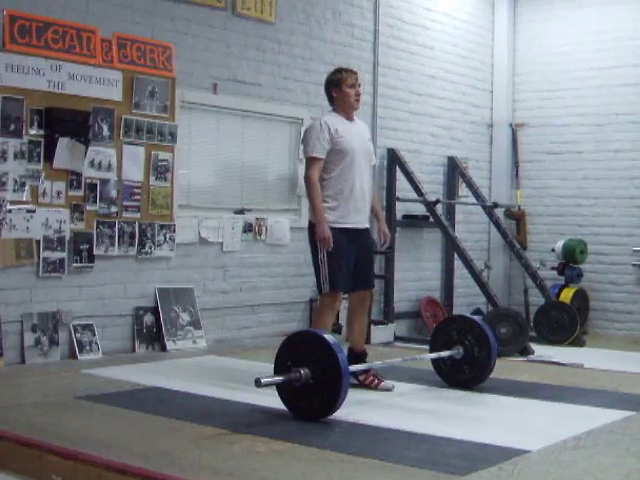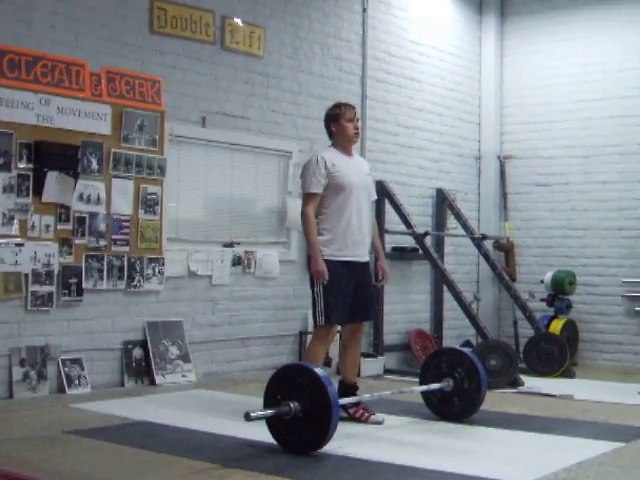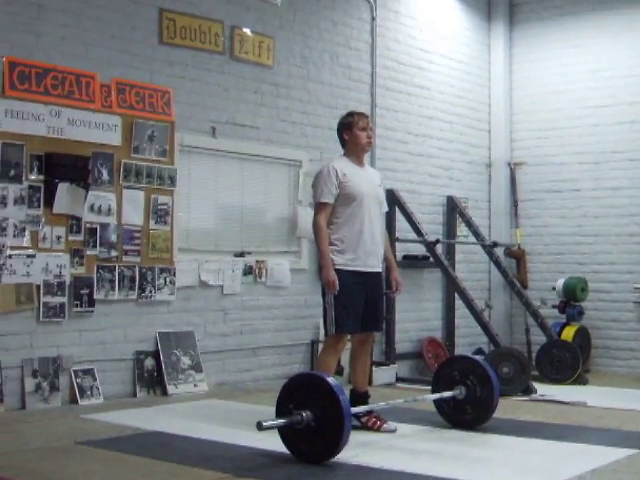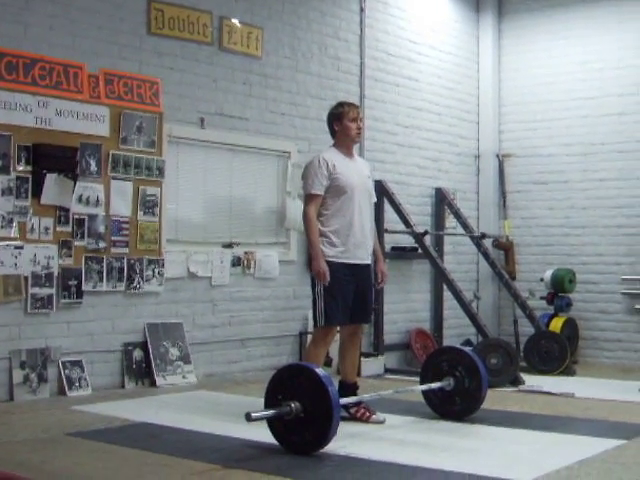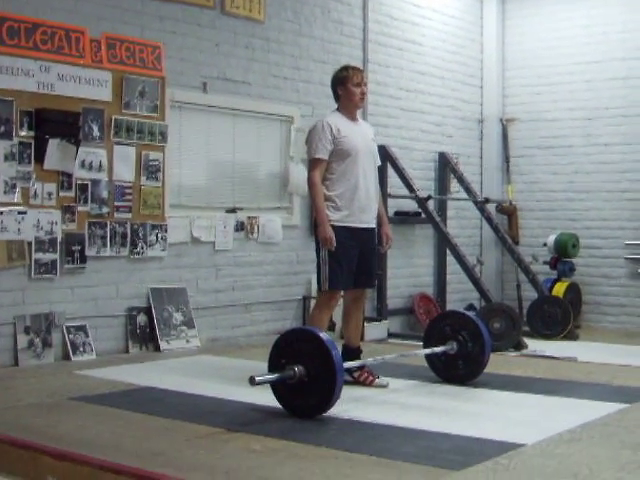
dt=0.4s
person 1, frame 1
left shoulder: (363, 129)
right shoulder: (324, 125)
right elbow: (312, 175)
left wrist: (380, 219)
right wrist: (320, 221)
left hip: (360, 227)
right hip: (334, 227)
left knee: (362, 295)
right knee: (332, 296)
left ankle: (357, 365)
person 1, frame 2
left shoulder: (362, 165)
right shoulder: (322, 161)
right elbow: (308, 211)
left wrist: (380, 256)
right wrist: (315, 256)
left hip: (359, 260)
right hip: (332, 259)
left knee: (355, 328)
right knee: (326, 328)
left ankle: (347, 397)
person 1, frame 3
left shoulder: (374, 175)
right shoulder: (333, 170)
right elbow: (320, 220)
left wrist: (392, 266)
right wrist: (327, 266)
left hip: (372, 270)
right hip: (344, 269)
left knee: (365, 337)
right knee: (337, 338)
left ankle: (359, 406)
person 1, frame 4
left shoulder: (363, 166)
right shoulder: (324, 161)
right elbow: (310, 211)
left wrist: (379, 257)
right wrist: (317, 257)
left hip: (361, 262)
right hip: (334, 261)
left knee: (354, 329)
right knee: (326, 329)
left ankle: (348, 397)
person 1, frame 5
left shoulder: (367, 130)
right shoulder: (327, 126)
right elbow: (315, 177)
left wrist: (383, 221)
right wrist: (323, 222)
left hip: (366, 225)
right hip: (338, 226)
left knee: (357, 293)
right knee: (330, 294)
left ankle: (351, 362)
